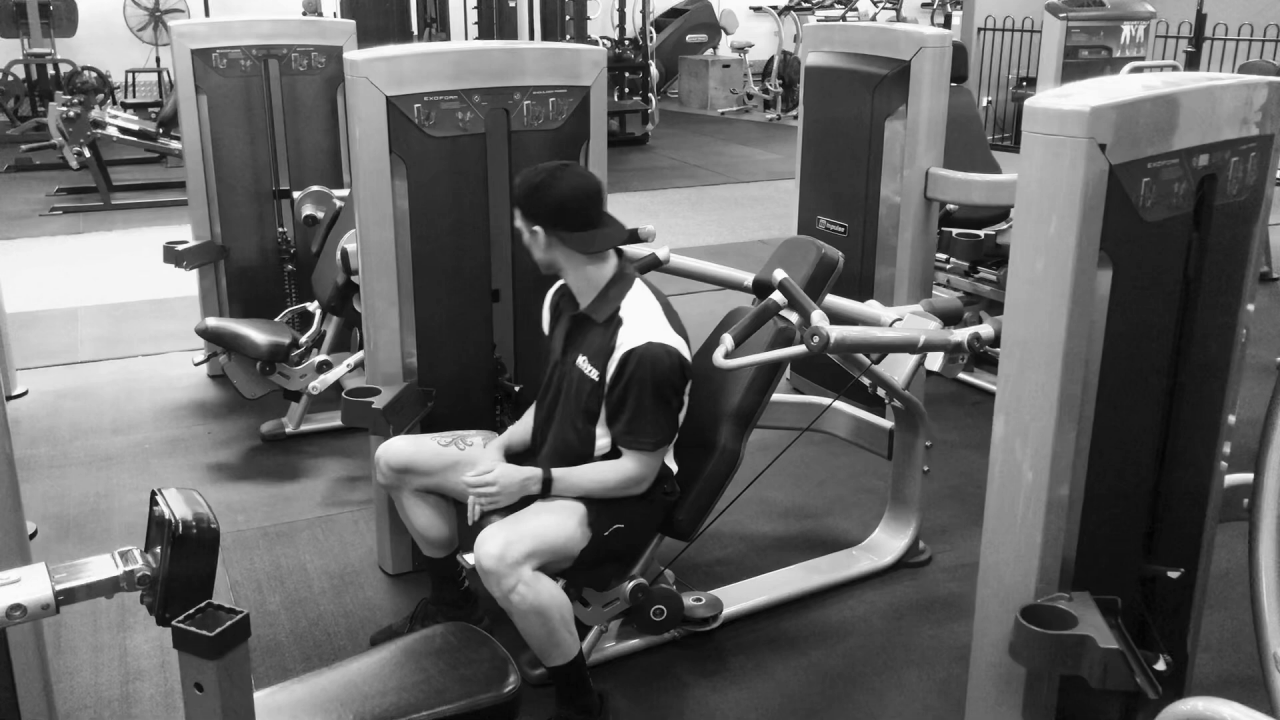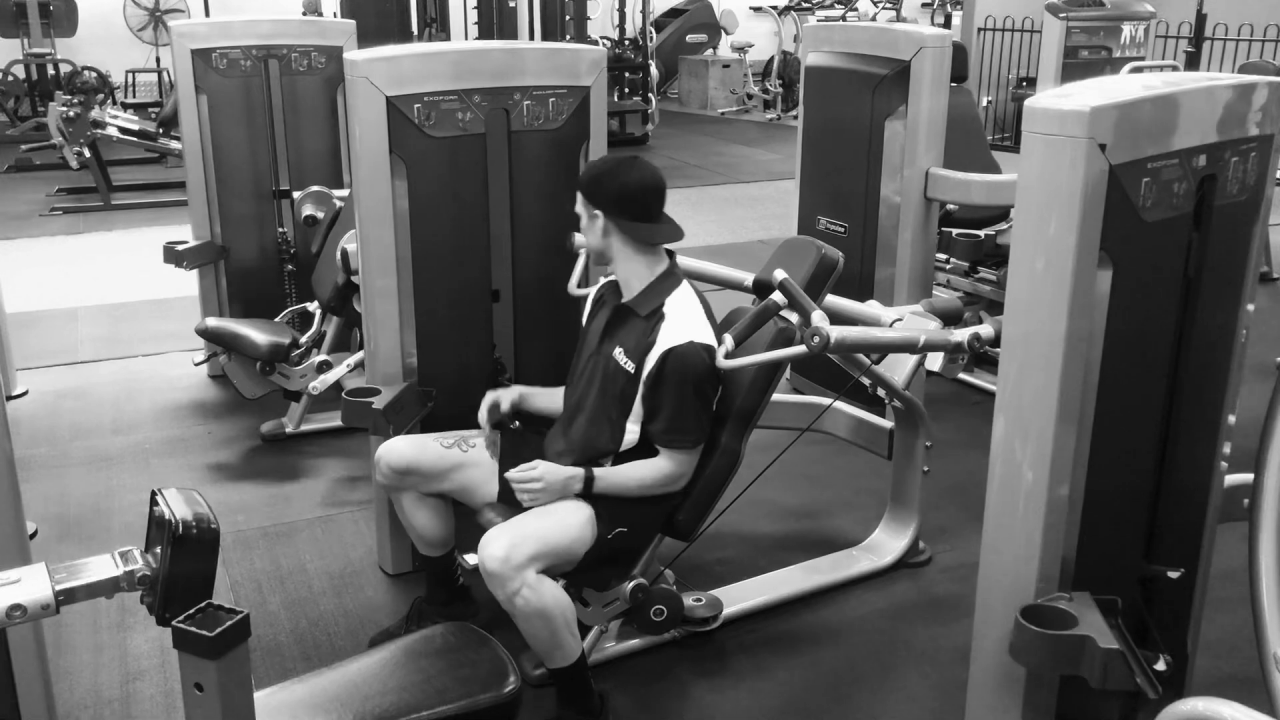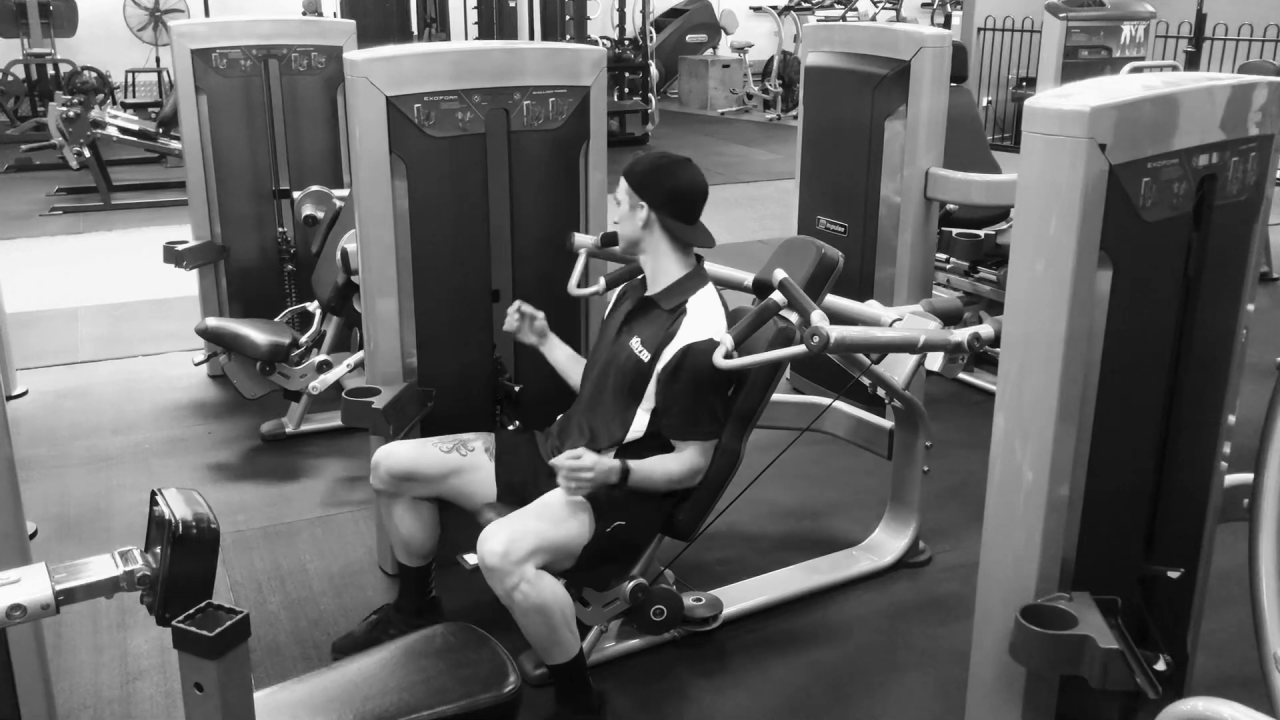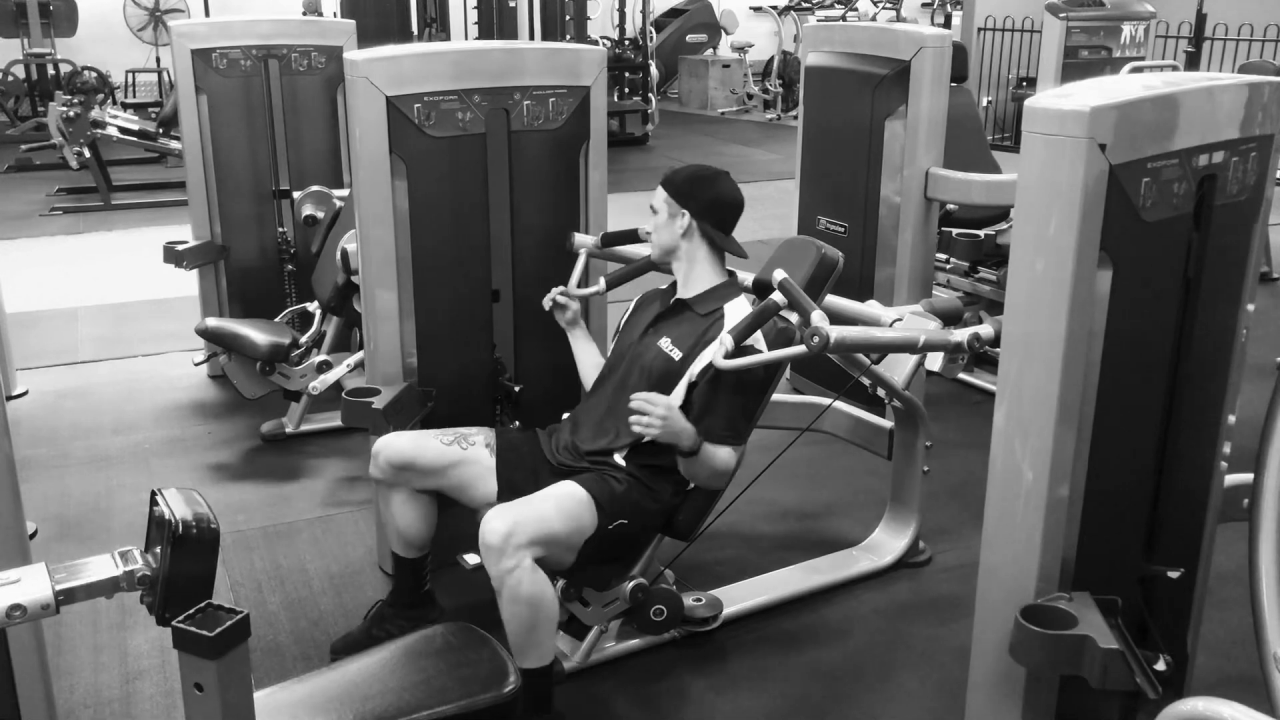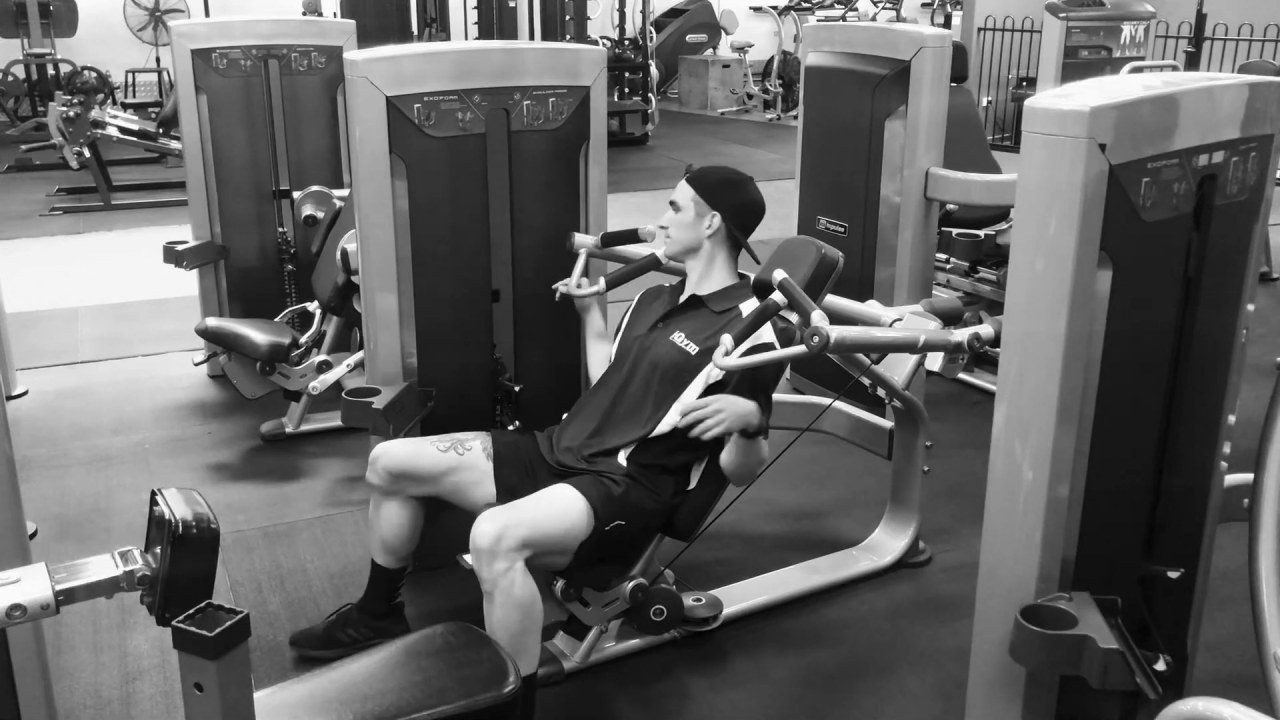
dt=0.3s
person 1, frame 1
left shoulder: (646, 344)
right shoulder: (565, 298)
left elbow: (639, 472)
left wrist: (532, 481)
right wrist: (504, 447)
left hip: (619, 494)
right hip: (552, 460)
left knee: (499, 554)
right knee: (394, 459)
right ankle: (453, 603)
person 1, frame 2
left shoulder: (681, 343)
right shoulder: (610, 294)
left elbow: (673, 471)
left wrist: (577, 481)
right wrist: (523, 395)
left hip: (624, 493)
right hip: (563, 455)
left knee: (503, 556)
right knee: (396, 460)
right ankle: (447, 599)
person 1, frame 3
left shoulder: (699, 335)
right shoulder: (636, 292)
left elbow: (691, 464)
left wrist: (613, 474)
right wrist: (543, 340)
left hip: (627, 489)
right hip: (559, 450)
left knee: (503, 551)
right knee: (391, 465)
right ankle: (415, 609)
person 1, frame 4
left shoulder: (734, 337)
right shoulder: (657, 299)
left elbow: (719, 470)
left wrist: (682, 437)
right wrist: (574, 328)
left hip: (630, 485)
right hip: (564, 447)
left knee: (502, 533)
right knee: (392, 455)
right ankle: (411, 604)
person 1, frame 5
left shoulder: (748, 332)
right shoulder: (658, 297)
left elbow: (739, 472)
left wrist: (747, 423)
right wrist: (591, 313)
left hip: (627, 486)
right hip: (559, 450)
left knee: (494, 537)
right knee: (389, 462)
right ankle: (378, 614)
